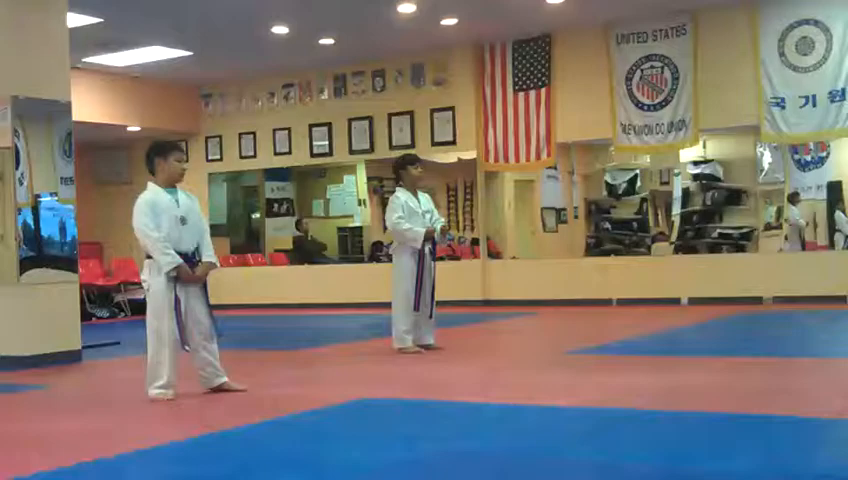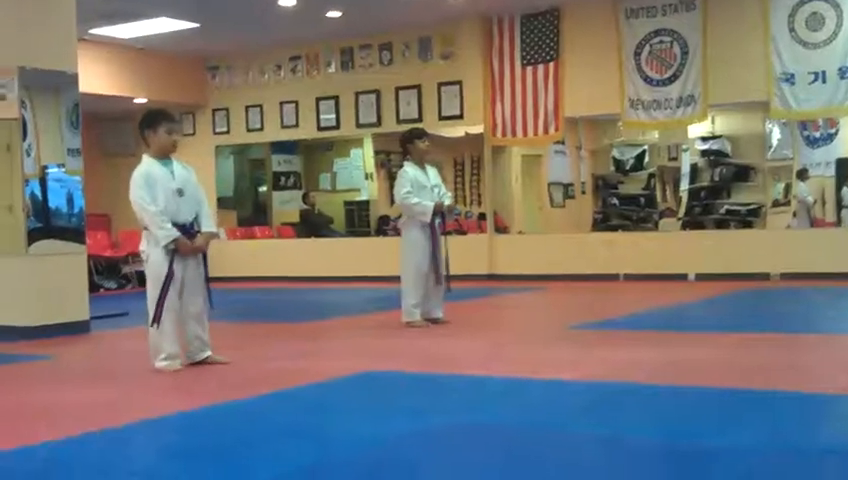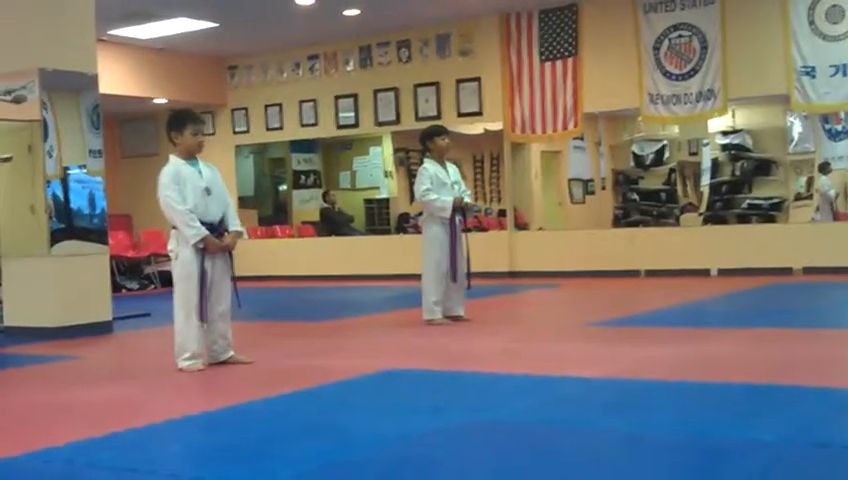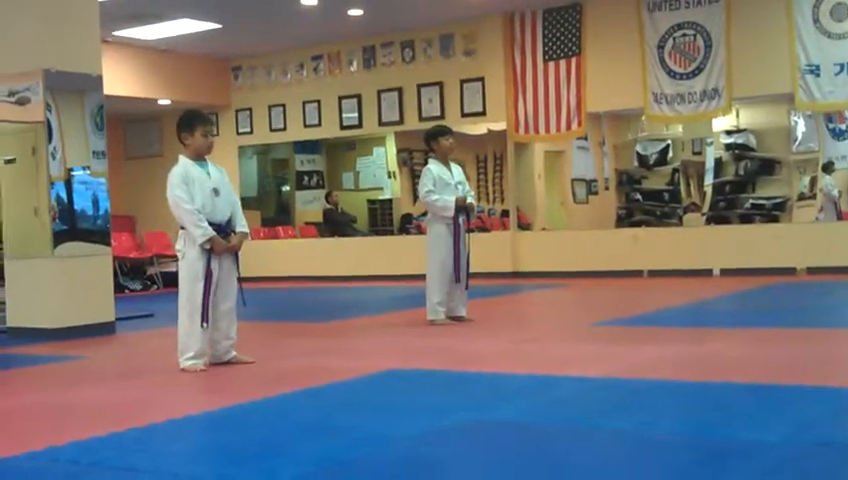
dt=0.4s
person 1, frame 1
left shoulder: (189, 199)
right shoulder: (147, 201)
left elbow: (203, 232)
right elbow: (151, 239)
left wrist: (206, 262)
right wrist: (178, 267)
left hip: (193, 271)
right hip: (163, 274)
left knee: (203, 327)
right knee: (163, 333)
left ankle: (215, 379)
right ankle: (161, 387)
person 1, frame 2
left shoulder: (185, 170)
right shoulder: (143, 173)
left elbow: (201, 202)
right elbow: (148, 212)
left wrist: (206, 233)
right wrist: (176, 240)
left hip: (192, 243)
right hip: (161, 246)
left knee: (196, 302)
right knee: (164, 305)
left ankle: (199, 352)
right ankle: (167, 358)
person 1, frame 3
left shoulder: (210, 170)
right shoulder: (170, 173)
left elbow: (226, 202)
right elbow: (177, 211)
left wrist: (233, 232)
right wrist: (205, 238)
left hip: (218, 242)
right hip: (190, 245)
left knee: (220, 301)
right knee: (191, 303)
left ankle: (221, 352)
right ankle: (189, 357)
person 1, frame 4
left shoulder: (218, 171)
right shoulder: (179, 173)
left elbow: (233, 203)
right elbow: (185, 211)
left wrist: (240, 232)
right wrist: (211, 239)
left hip: (225, 242)
right hip: (197, 245)
left knee: (225, 301)
right knee: (195, 301)
left ankle: (223, 351)
right ankle: (192, 357)
person 2, frame 1
left shoulder: (425, 198)
right shoulder: (397, 198)
left elbow: (435, 219)
right elbow: (395, 225)
left wrist: (440, 229)
right wrist: (422, 233)
left hip: (425, 253)
right hip: (406, 253)
left knee: (427, 297)
right knee: (406, 297)
left ankle: (425, 338)
right ankle: (404, 341)
person 2, frame 2
left shoulder: (433, 172)
right shoulder: (406, 173)
left elbow: (443, 193)
right elbow: (404, 199)
left wrist: (447, 205)
right wrist: (431, 207)
left hip: (432, 226)
right hip: (415, 227)
left knee: (435, 270)
right knee: (415, 270)
left ankle: (432, 312)
right ankle: (412, 315)
person 2, frame 3
left shoulder: (453, 169)
right shoulder: (426, 169)
left elbow: (463, 191)
right elbow: (423, 196)
left wrist: (466, 202)
right wrist: (450, 203)
left hip: (452, 223)
right hip: (435, 224)
left knee: (456, 268)
right knee: (436, 268)
left ankle: (453, 310)
right ankle: (433, 313)
person 2, frame 4
left shoulder: (457, 169)
right shoulder: (430, 170)
left elbow: (467, 192)
right elbow: (426, 197)
left wrist: (469, 204)
right wrist: (453, 203)
left hip: (457, 224)
right hip: (440, 224)
left knee: (460, 268)
right knee: (440, 268)
left ankle: (456, 310)
right ankle: (437, 313)
